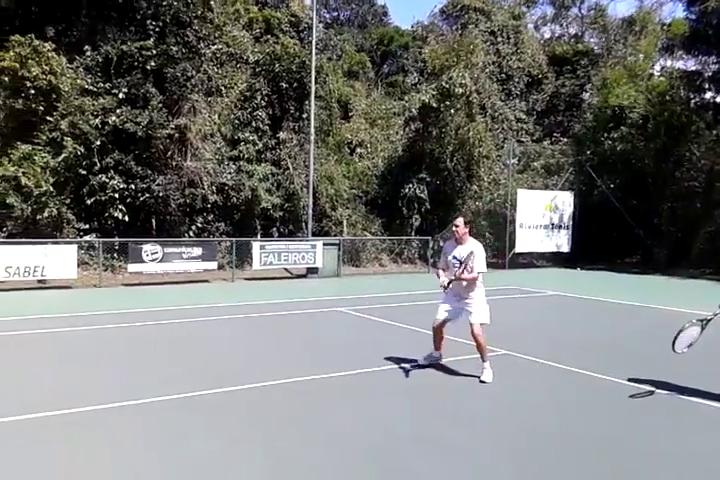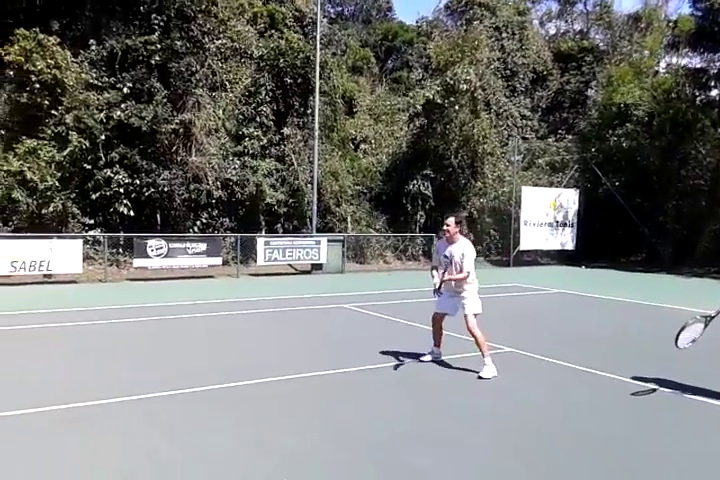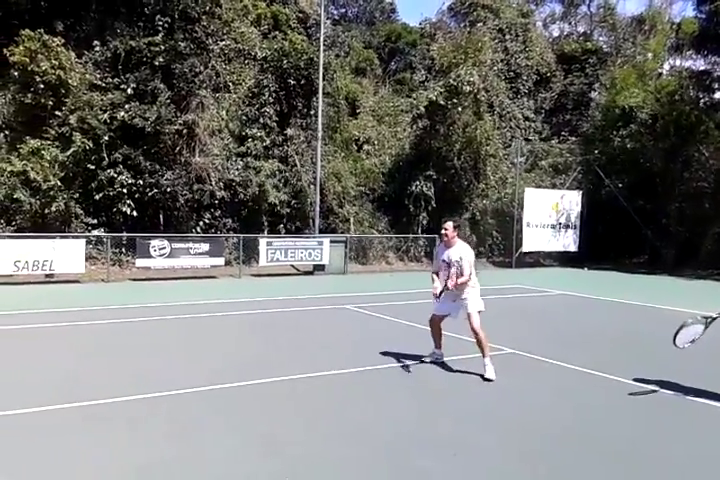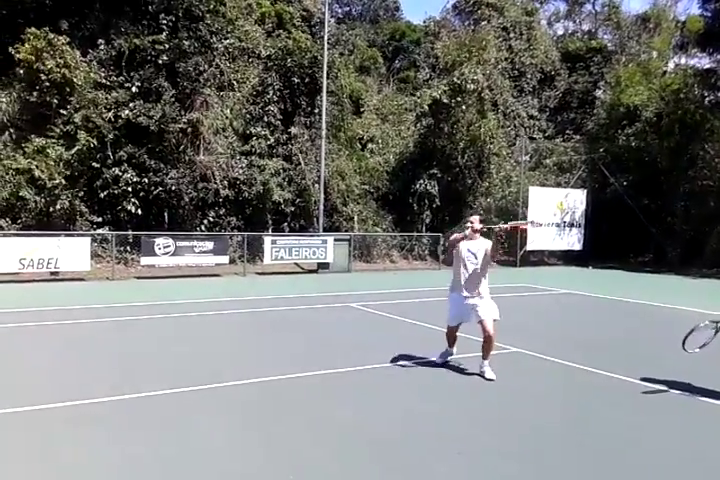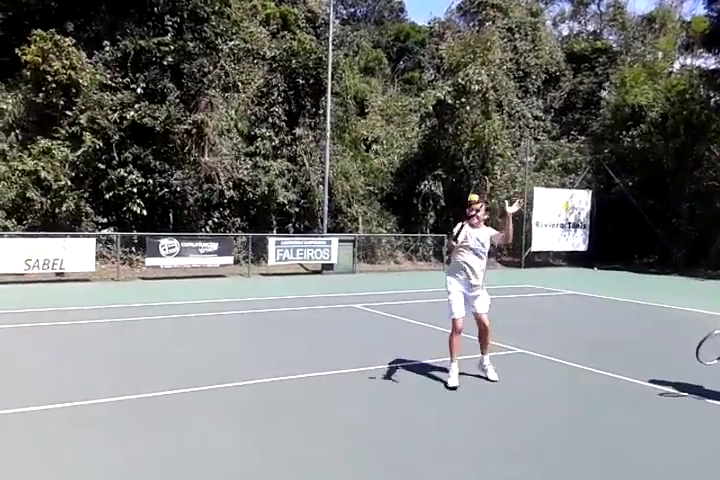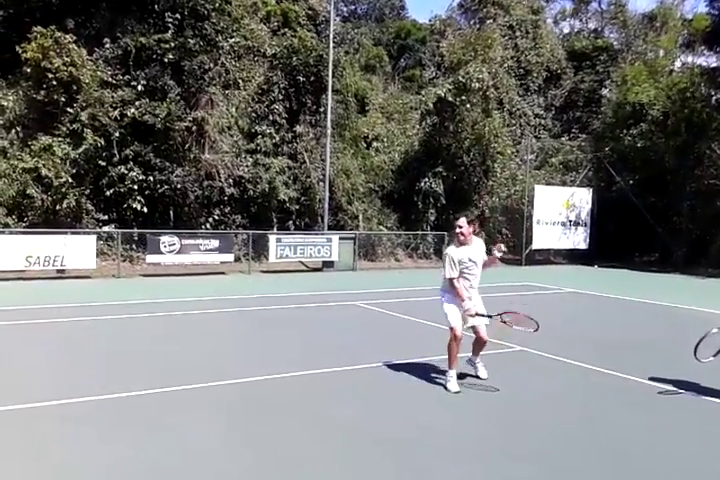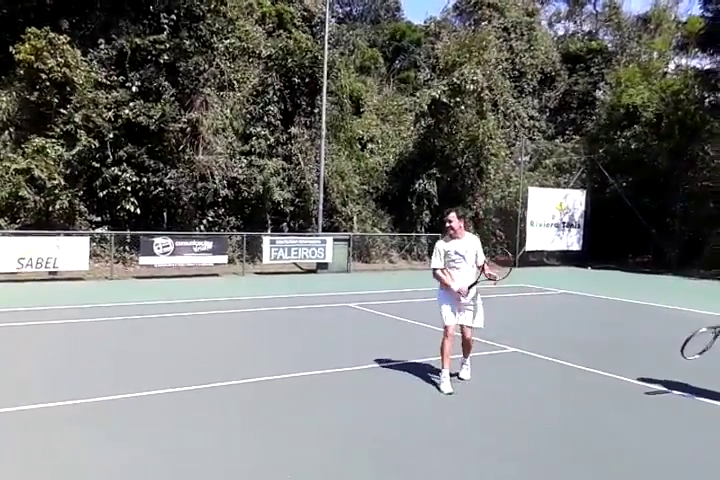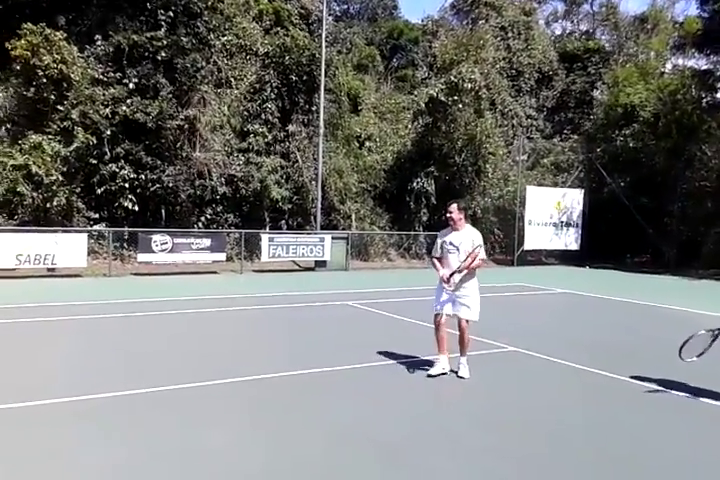
dt=0.3s
person 1, frame 1
left shoulder: (476, 248)
right shoulder: (448, 245)
left elbow: (476, 275)
right elbow: (441, 267)
left wrist: (464, 277)
right wrist: (442, 278)
left hip: (473, 295)
right hip: (452, 294)
left knee: (476, 333)
right knee: (437, 326)
left ankle: (486, 367)
right ankle: (436, 354)
person 1, frame 2
left shoulder: (466, 247)
right shoulder: (440, 244)
left elbow: (465, 275)
right elbow: (435, 266)
left wrist: (448, 278)
right wrist: (436, 278)
left hip: (467, 290)
right hip: (448, 290)
left knee: (471, 326)
right knee: (436, 319)
left ankle: (489, 364)
right ankle: (436, 352)
person 1, frame 3
left shoulder: (465, 251)
right shoulder: (439, 248)
left elbow: (467, 276)
right elbow: (435, 271)
left wrist: (455, 283)
right wrist: (436, 285)
left hip: (468, 292)
right hip: (449, 293)
left knee: (475, 327)
right knee: (434, 321)
left ankle: (488, 365)
right ankle: (438, 353)
person 1, frame 4
left shoulder: (485, 244)
right shoulder: (459, 240)
left elbow: (492, 253)
right elbow: (450, 242)
right wrist: (466, 234)
left hip: (480, 295)
right hip: (458, 294)
left knee: (489, 333)
right knee: (451, 330)
left ankle: (485, 365)
right ankle: (450, 350)
person 1, frame 5
left shoulder: (488, 232)
right shoulder: (462, 228)
left elbow: (507, 238)
right elbow: (454, 243)
left wrist: (509, 215)
right wrist: (455, 244)
left hip: (476, 285)
right hip: (458, 282)
left knee: (484, 325)
right knee: (457, 326)
left ankle: (485, 363)
right ankle: (453, 369)
person 1, frame 6
left shoulder: (479, 243)
right shoulder: (451, 252)
left elbow: (484, 263)
right elbow: (453, 281)
left wrist: (495, 256)
right wrist: (467, 304)
left hip: (472, 296)
right hip: (453, 297)
left knee: (483, 337)
right knee: (457, 334)
left ankle: (474, 360)
right ankle: (451, 375)
person 1, frame 7
left shoulder: (474, 240)
right shoulder: (442, 244)
left elbow: (480, 264)
right elbow: (436, 271)
left wrist: (489, 273)
right wrist: (454, 286)
left hip: (470, 296)
right hip: (448, 294)
left knee: (467, 334)
right knee: (448, 332)
left ankle: (465, 362)
right ankle: (445, 375)
person 1, frame 8
left shoulder: (474, 235)
right shoulder: (443, 235)
left elbow: (479, 261)
right elbow: (435, 258)
left wrist: (467, 266)
right wrist: (441, 271)
left hip: (466, 287)
right hip: (445, 286)
left knee: (463, 325)
right knee: (439, 320)
left ankle: (463, 362)
right ankle: (442, 361)
